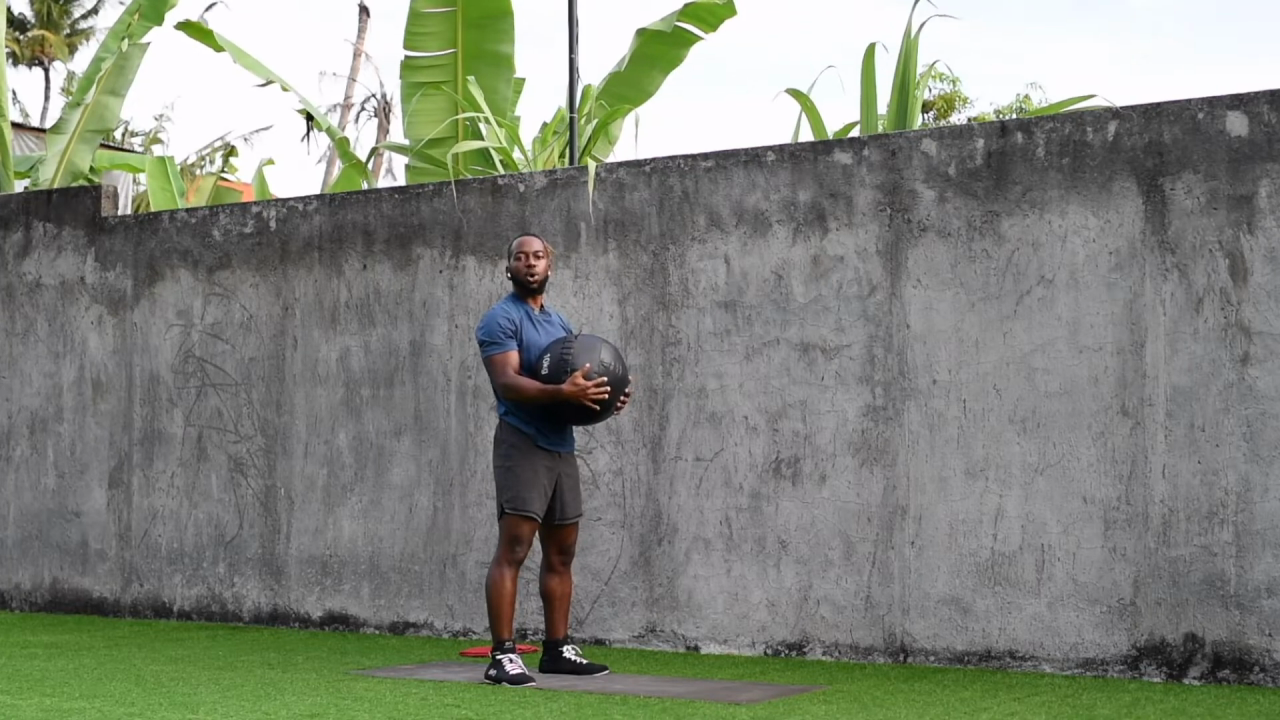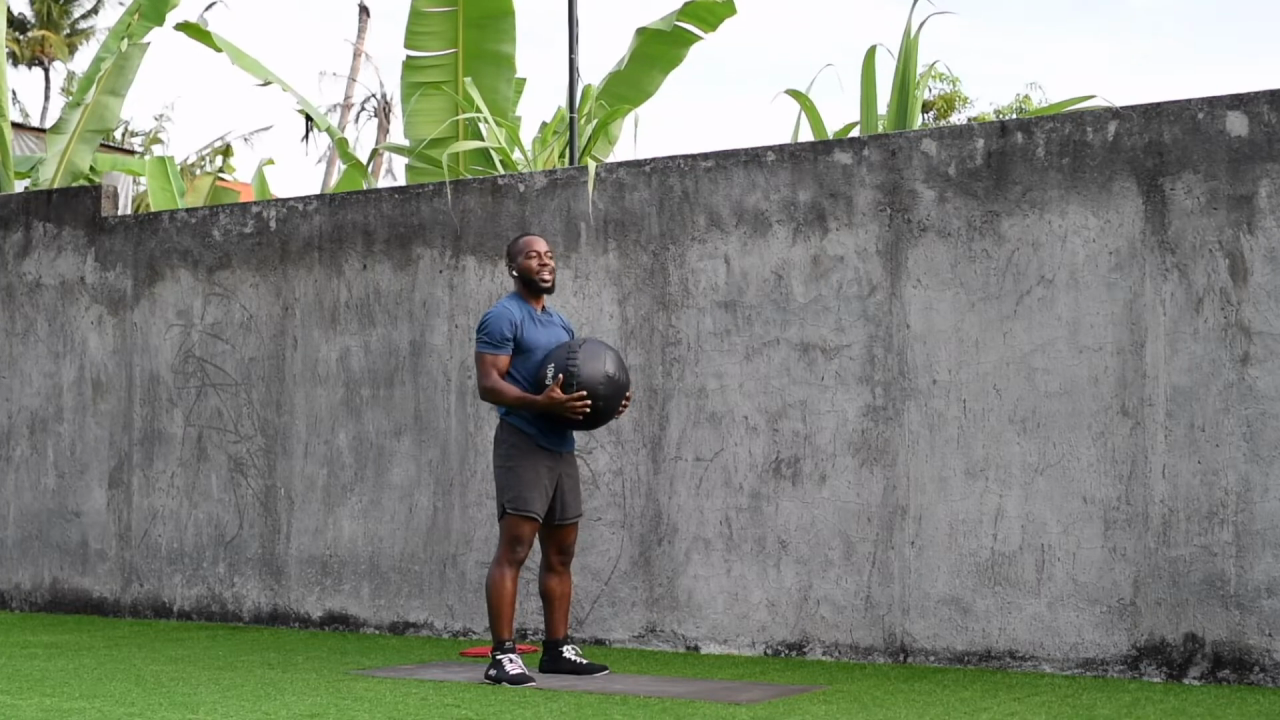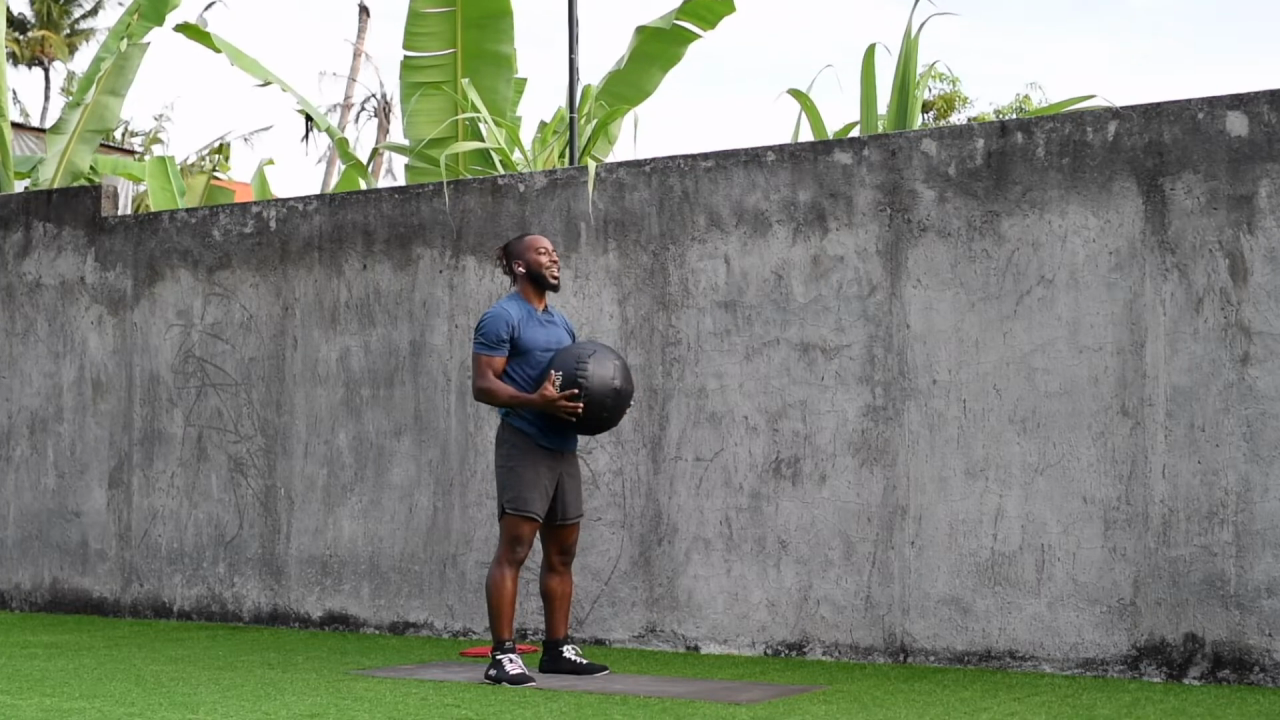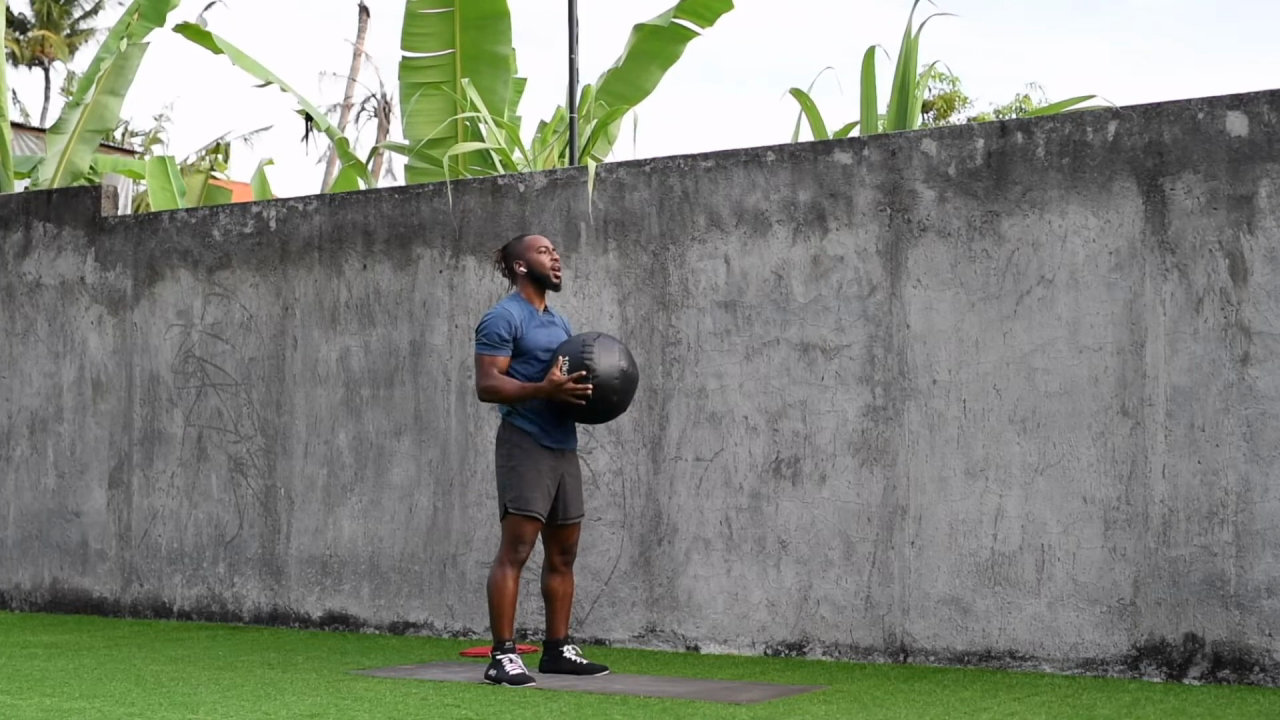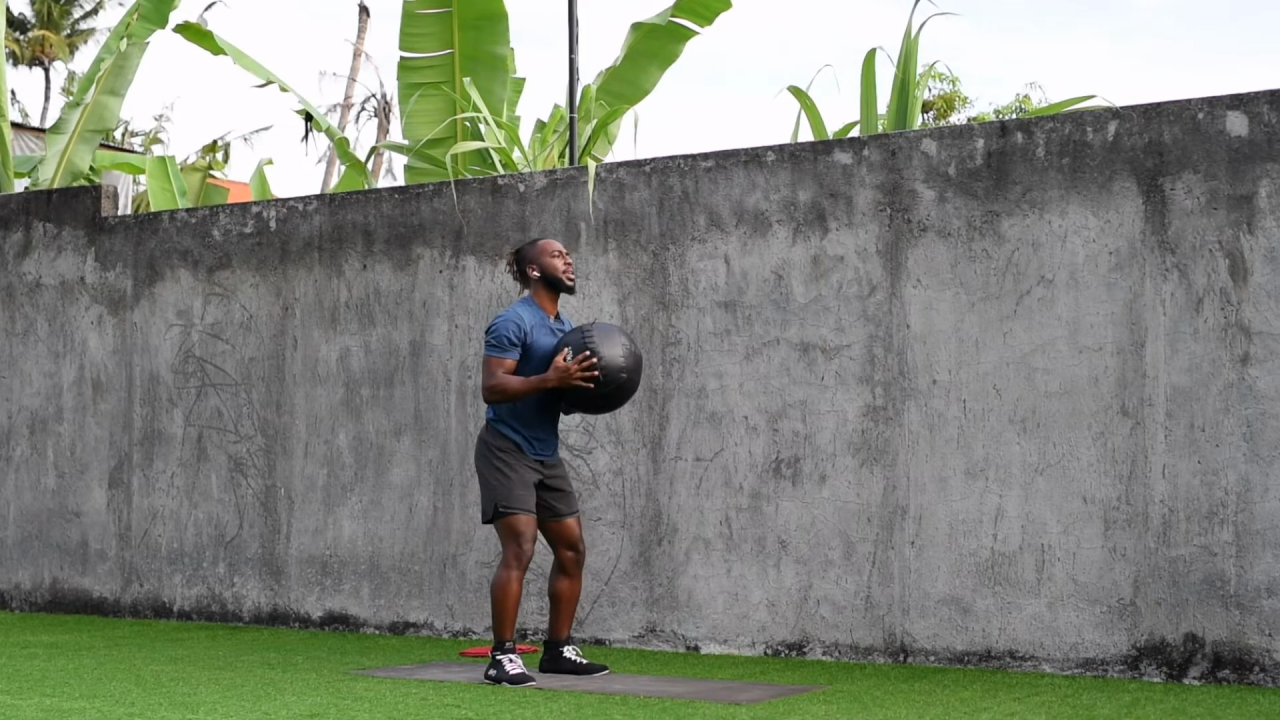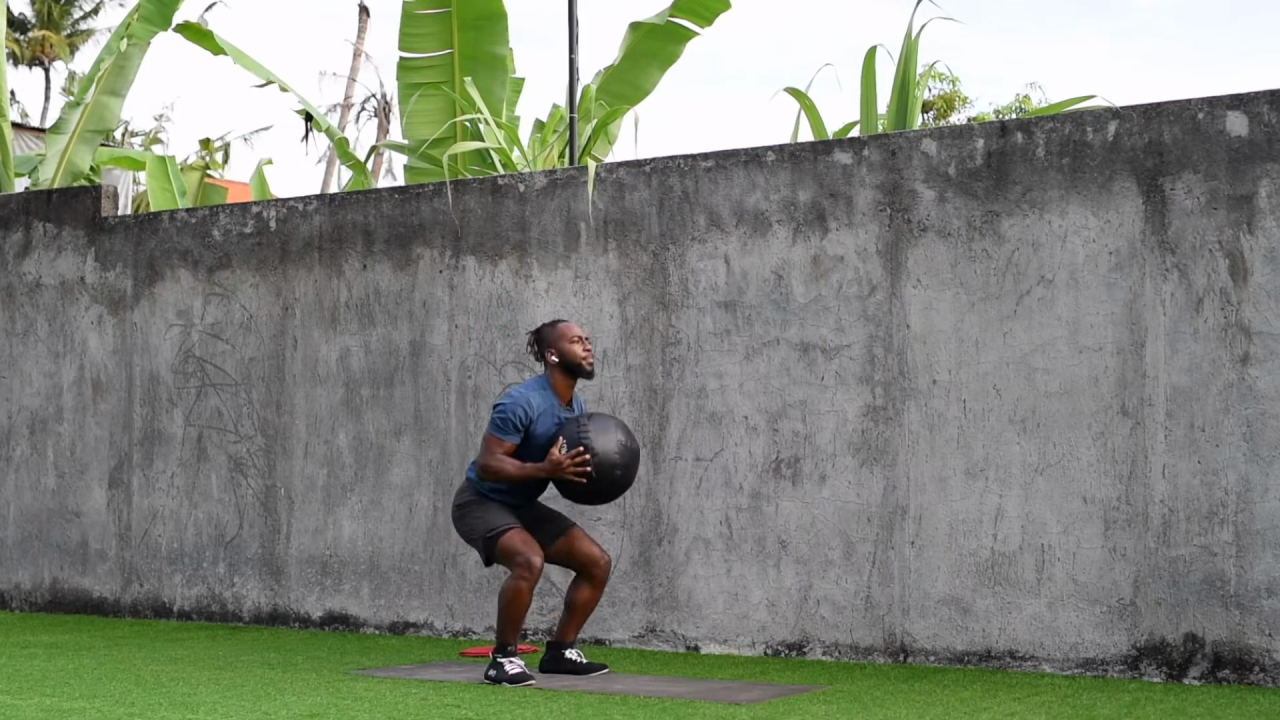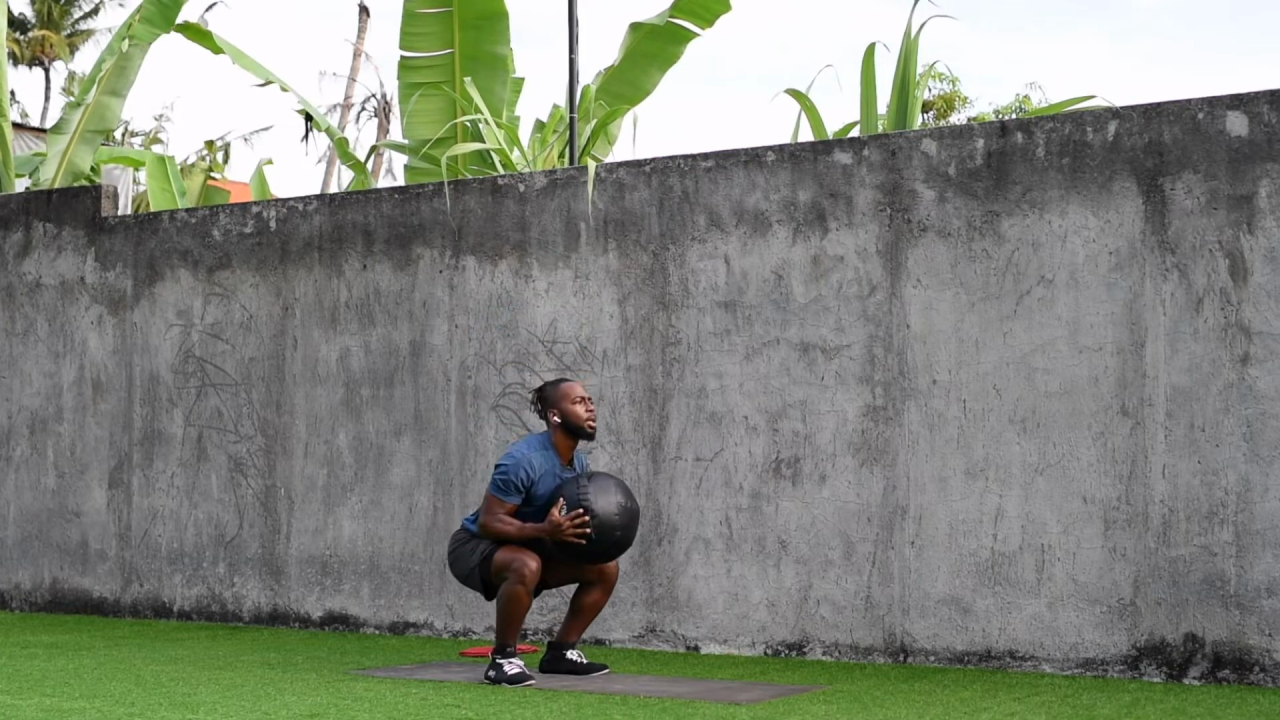
dt=0.3s
person 1, frame 1
left shoulder: (560, 321)
right shoulder: (501, 318)
right elbow: (507, 382)
left wrist: (598, 395)
right wrist: (562, 392)
left hip: (562, 445)
right hip: (522, 444)
left knee: (561, 553)
right knee: (512, 549)
left ankle: (558, 648)
right ankle: (502, 655)
person 1, frame 2
left shoulder: (560, 322)
right shoulder: (503, 316)
right elbow: (488, 384)
right wrist: (540, 403)
left hip: (562, 446)
right hip: (523, 443)
left knee: (561, 553)
right knee: (513, 549)
left ankle: (558, 649)
right ankle: (502, 655)
person 1, frame 3
left shoulder: (561, 322)
right shoulder: (502, 317)
right elbow: (483, 385)
right wrist: (536, 401)
left hip: (563, 446)
right hip: (525, 444)
left knee: (561, 554)
right knee: (513, 550)
left ankle: (557, 648)
right ankle: (502, 655)
person 1, frame 4
left shoulder: (559, 320)
right shoulder: (503, 317)
right elbow: (487, 386)
left wrist: (594, 389)
right wrist: (545, 389)
left hip: (564, 446)
right hip: (526, 444)
left knee: (562, 555)
right knee: (515, 551)
left ankle: (558, 649)
right ankle: (502, 656)
person 1, frame 5
left shoulder: (566, 326)
right shoulder: (513, 320)
right elbow: (492, 386)
left wrist: (584, 383)
right wrist: (551, 378)
left hip: (546, 453)
right hip: (507, 449)
left knee: (572, 551)
right knee: (519, 551)
left ankle: (558, 649)
right ankle: (502, 656)
person 1, frame 6
left shoulder: (576, 406)
right shoulder: (522, 402)
left elbow: (572, 469)
right elbow: (488, 465)
left wrist: (593, 471)
right wrist: (547, 469)
left hip: (524, 508)
right hip: (481, 504)
left knee: (597, 563)
right knee: (530, 562)
left ankle: (561, 649)
right ankle: (504, 655)
person 1, frame 7
left shoulder: (578, 462)
right shoulder: (523, 460)
left elbow: (571, 521)
right elbow: (489, 523)
left wrist: (593, 525)
right wrist: (547, 530)
left hip: (526, 545)
right hip: (474, 545)
left knee: (606, 569)
right knee: (526, 567)
left ankle: (561, 651)
right ankle: (504, 658)
